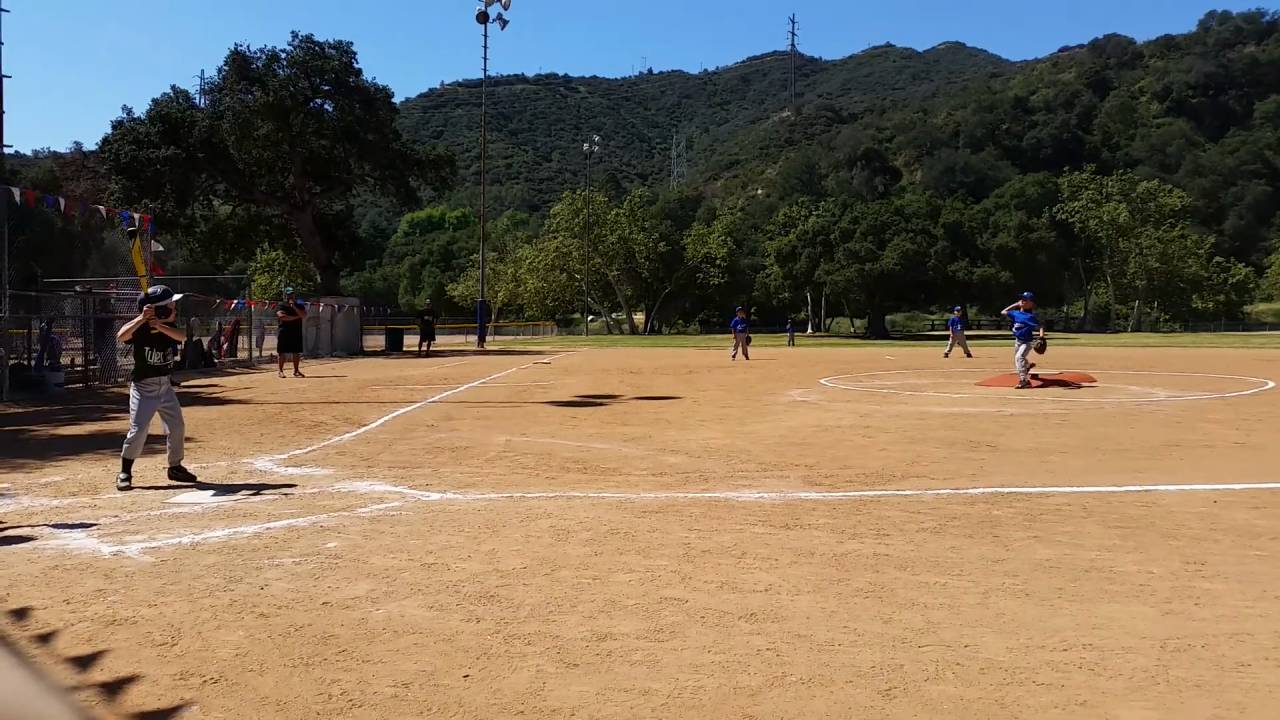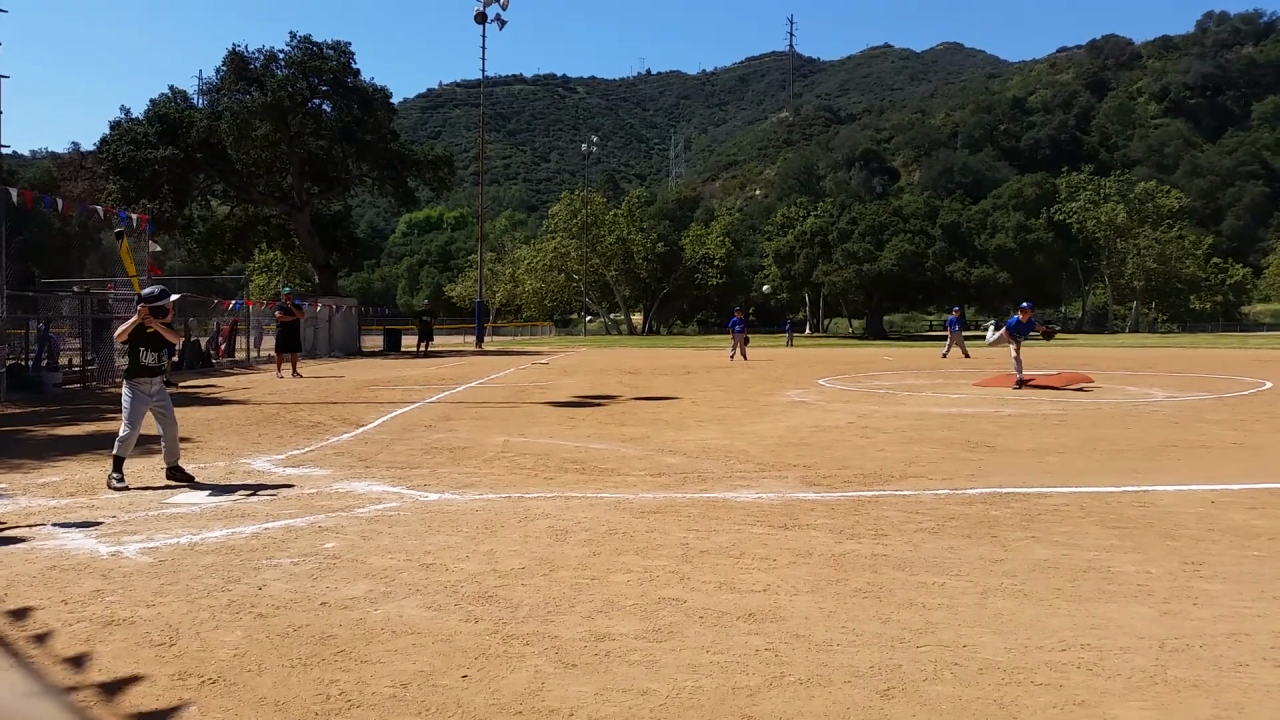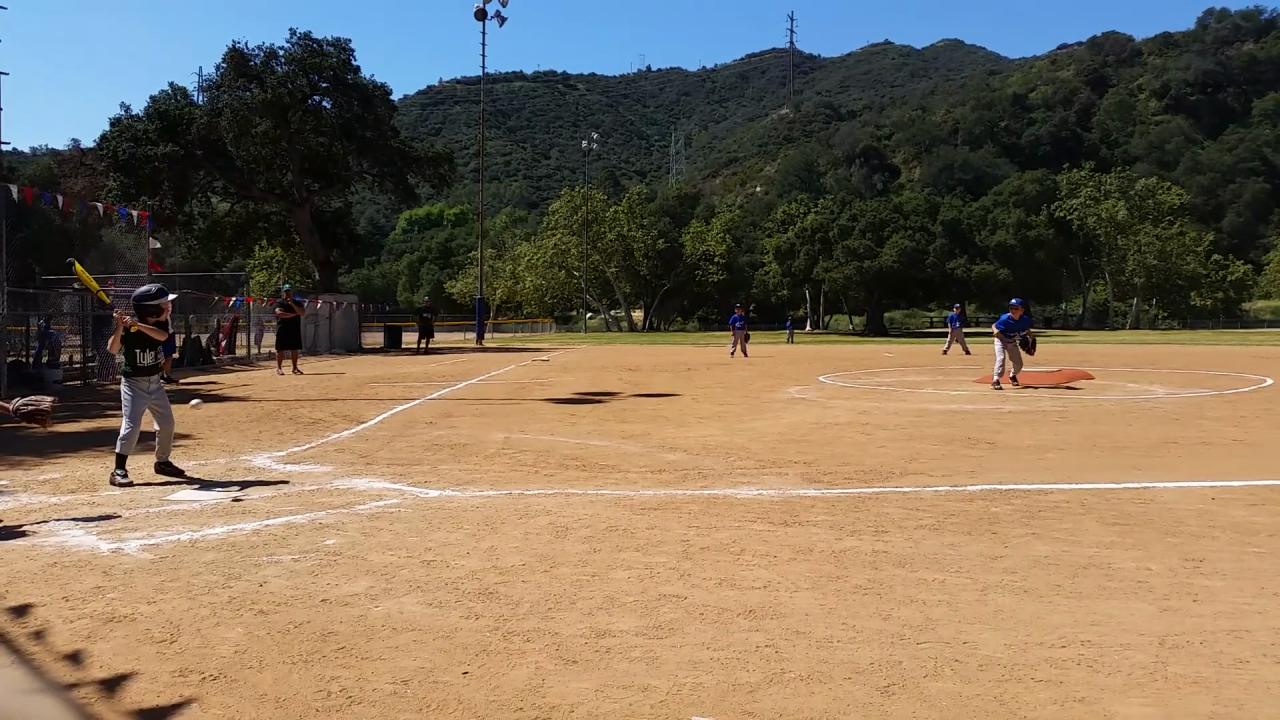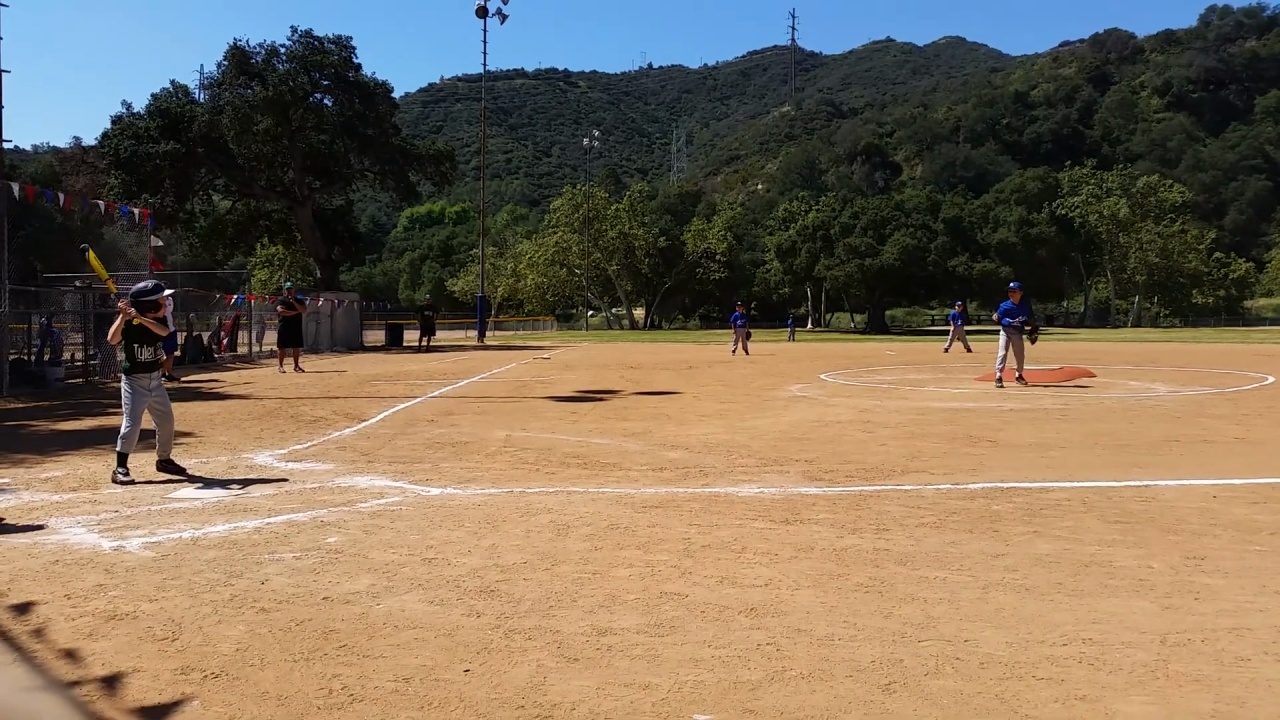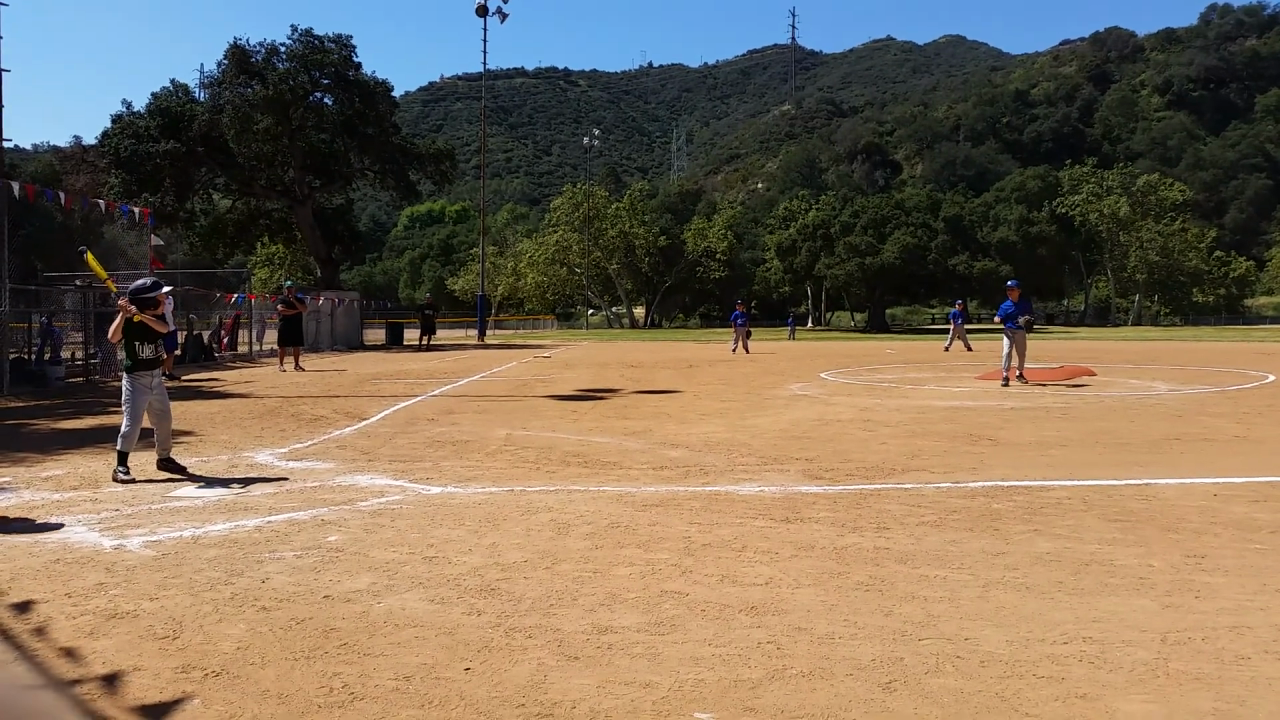
dt=0.3s
person 1, frame 1
left shoulder: (168, 327)
right shoulder: (141, 329)
left elbow: (181, 336)
right elbow: (121, 336)
left wrist: (160, 326)
right wrist: (142, 318)
left hip: (165, 385)
right hip: (143, 387)
left knee: (176, 427)
right knee: (138, 429)
left ankle: (175, 467)
right ankle: (124, 472)
person 1, frame 2
left shoulder: (164, 327)
right shoulder: (137, 328)
left elbow: (176, 339)
right elbow: (118, 337)
left wrist: (156, 325)
right wrist: (137, 318)
left hip: (158, 386)
right hip: (135, 386)
left knee: (170, 426)
right knee: (130, 428)
left ankle: (173, 467)
right ankle: (115, 474)
person 1, frame 3
left shoulder: (159, 325)
right shoulder: (129, 330)
left elbow: (162, 336)
right elbow: (113, 349)
left wrist: (138, 326)
right wrist: (119, 326)
left hip: (155, 383)
right hip: (133, 384)
left knee: (166, 423)
right knee: (132, 425)
left ankle: (162, 462)
right ankle: (119, 470)
person 1, frame 4
left shoulder: (158, 321)
right shoulder: (129, 325)
left elbow: (164, 331)
right elbow: (112, 339)
left wrist: (141, 319)
right wrist: (123, 316)
left hip: (156, 380)
right hip: (134, 381)
left knee: (166, 420)
right knee: (132, 423)
left ankle: (164, 459)
right ankle: (120, 468)
person 1, frame 5
left shoulder: (157, 318)
right shoulder: (129, 322)
left elbow: (164, 328)
right elbow: (113, 337)
left wrist: (142, 316)
right wrist: (122, 313)
left hip: (156, 378)
right hip: (135, 379)
left knee: (164, 419)
right knee: (132, 421)
left ankle: (164, 458)
right ankle: (121, 467)
